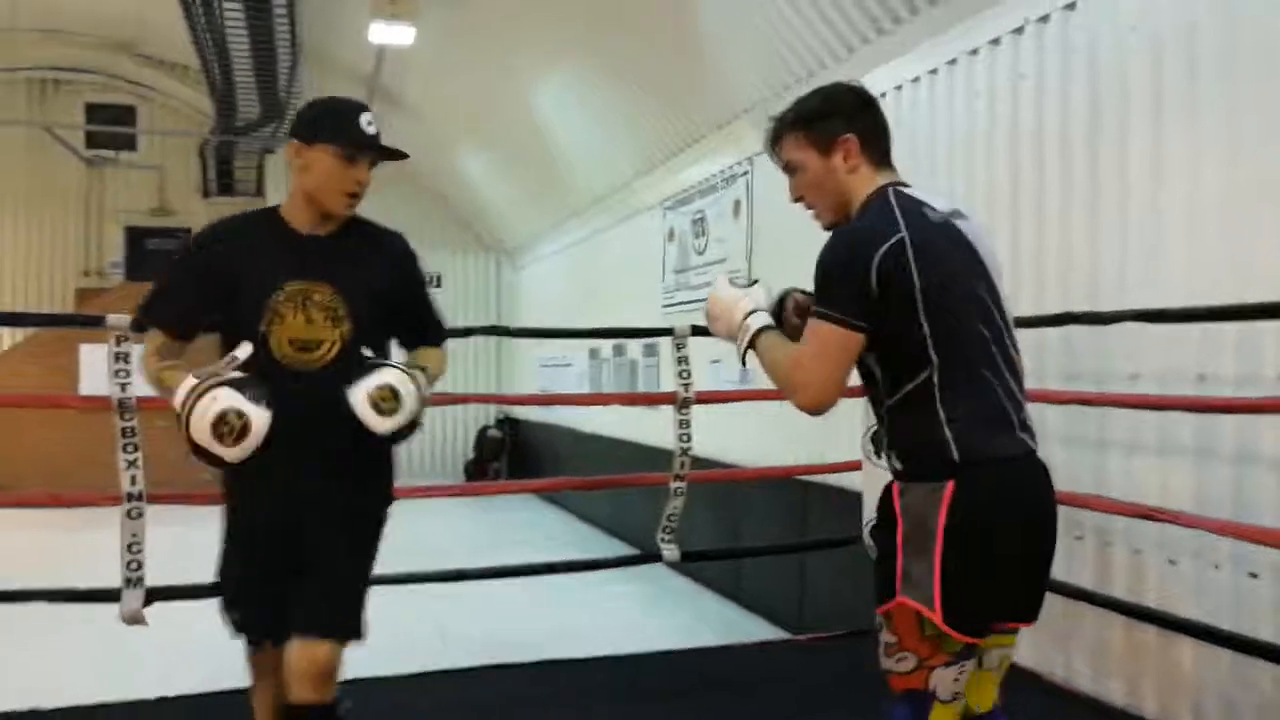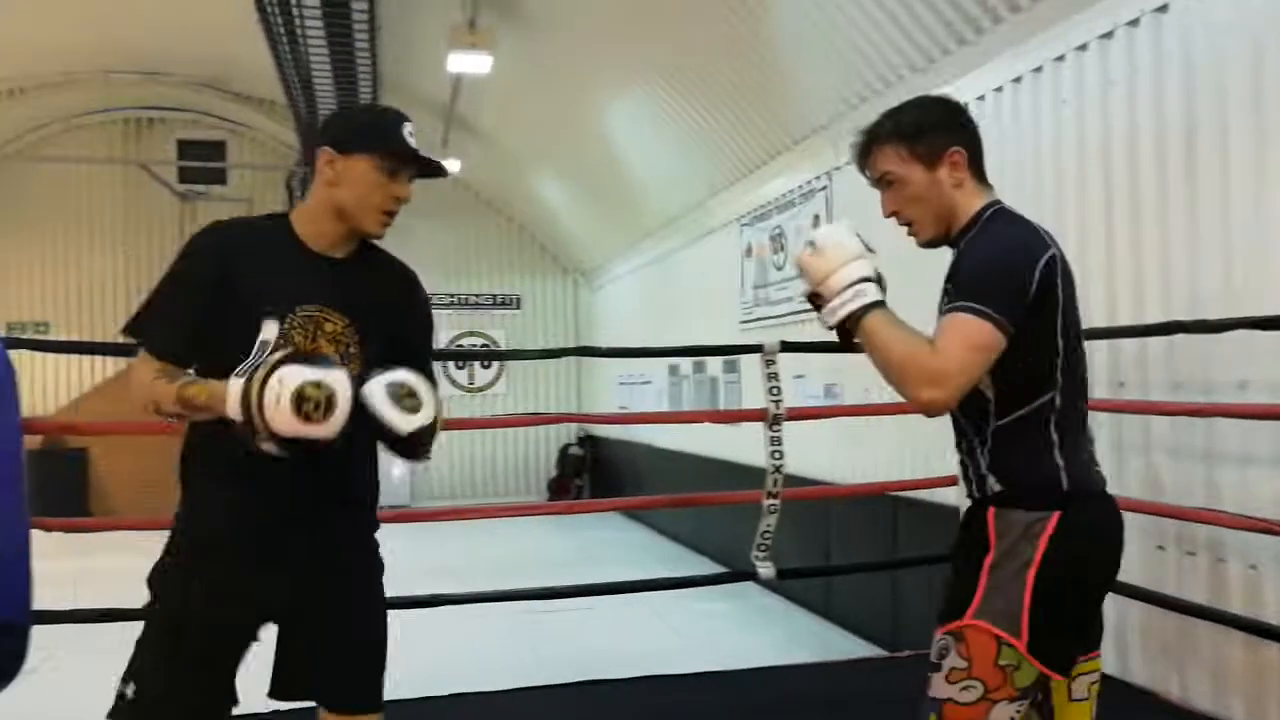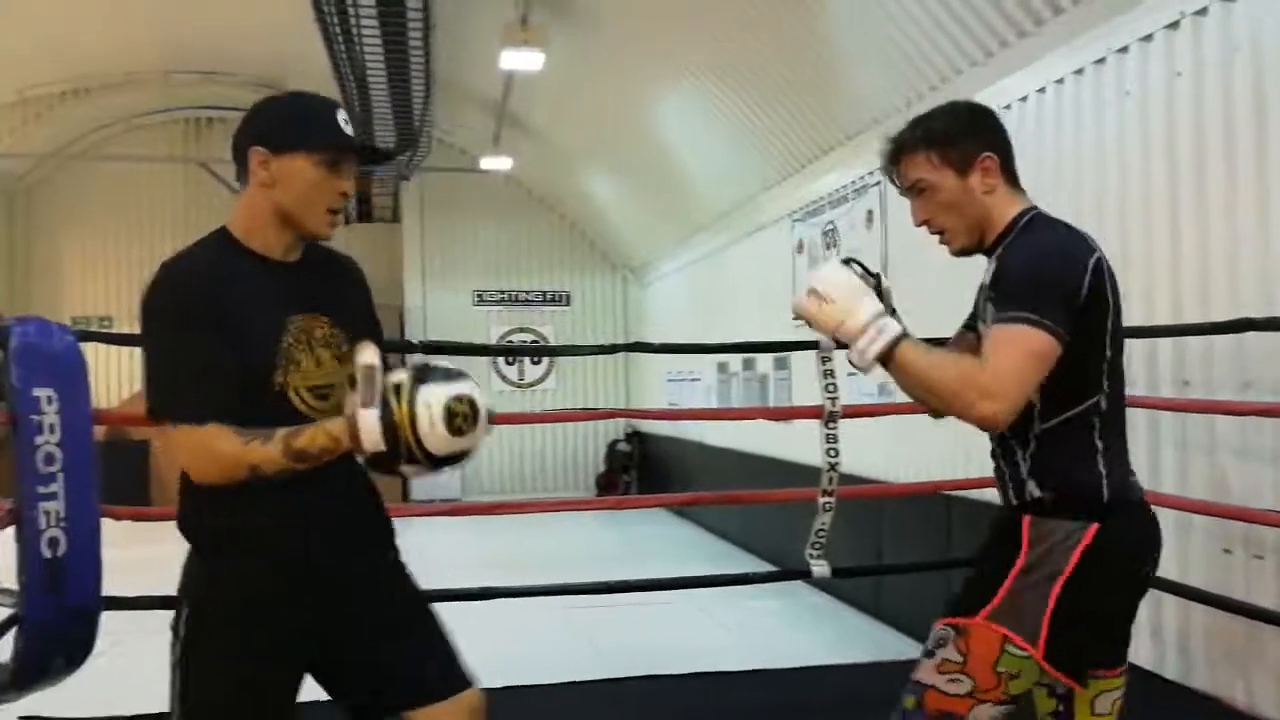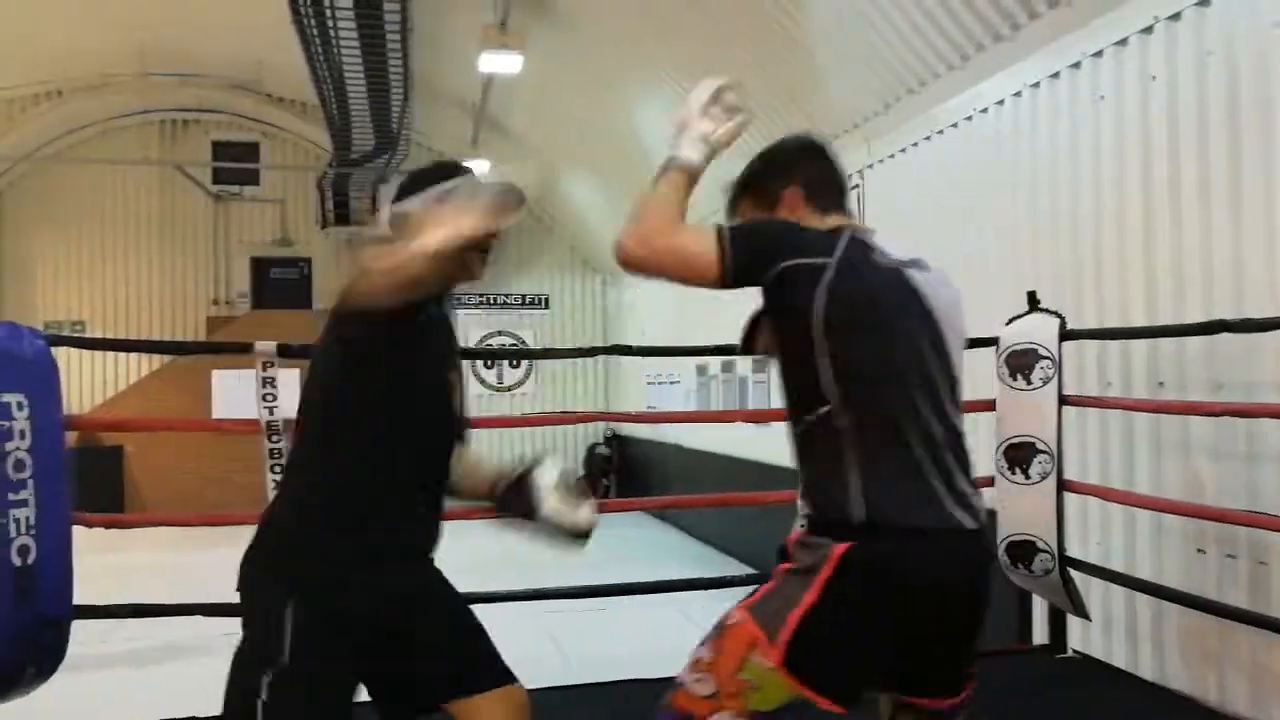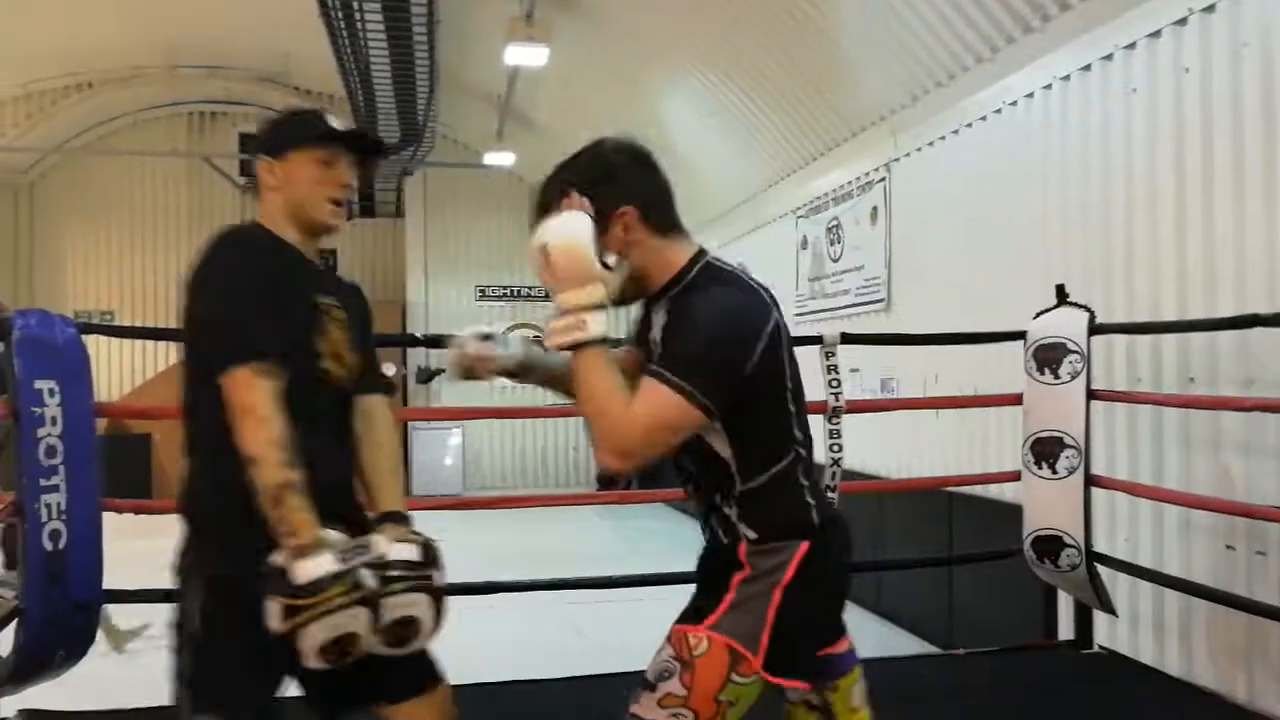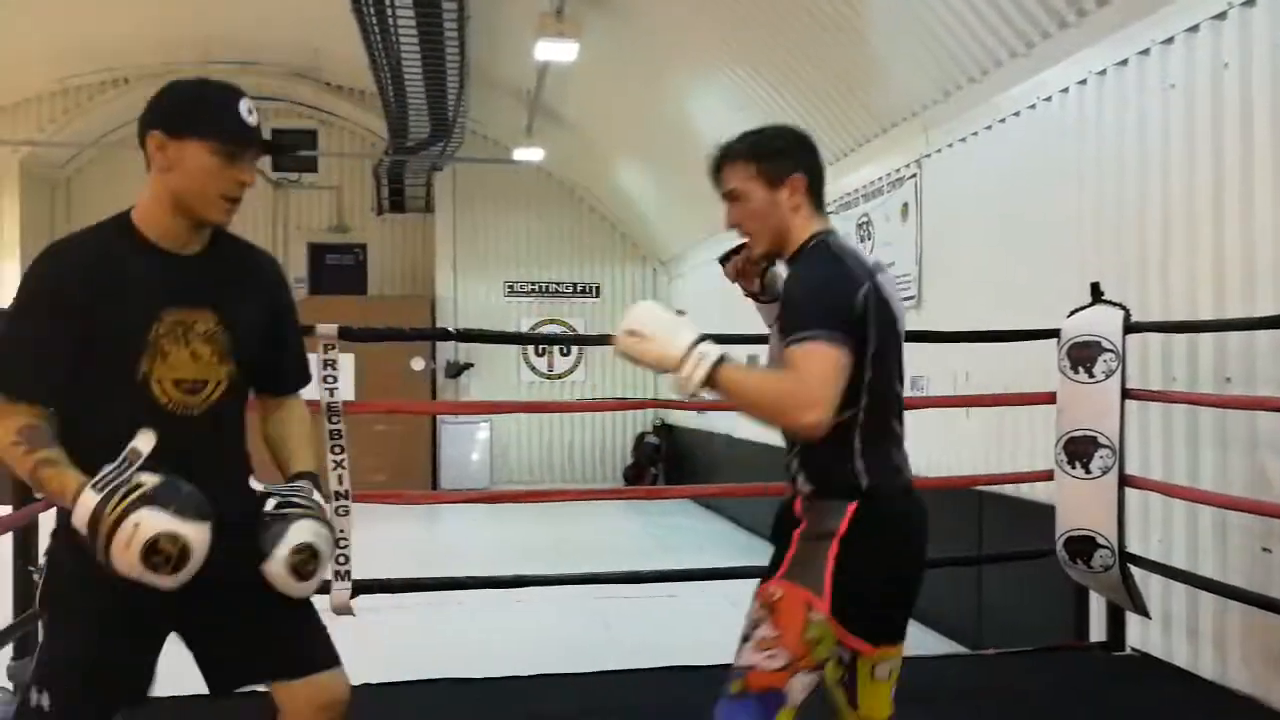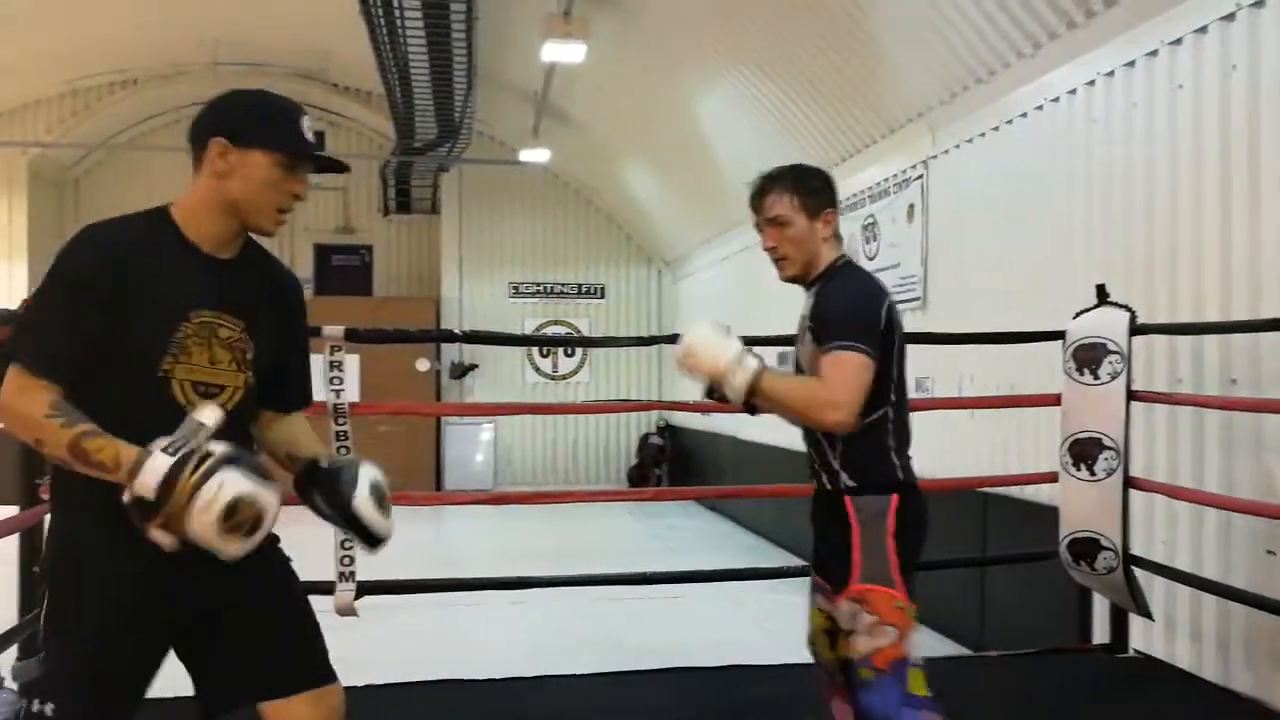
dt=0.4s
person 1, frame 1
left shoulder: (386, 254)
right shoulder: (229, 246)
left elbow: (429, 348)
right elbow: (159, 347)
left wrist: (410, 381)
right wrist: (191, 390)
left hip: (347, 485)
right hip: (258, 486)
left knee: (311, 663)
right knee: (269, 656)
person 1, frame 2
left shoulder: (397, 288)
right shoulder: (225, 252)
left elbow: (416, 399)
right elbow: (148, 379)
left wrist: (410, 416)
right wrist: (239, 397)
left hip: (338, 540)
right hip: (220, 534)
person 1, frame 3
left shoulder: (342, 277)
right shoulder: (192, 285)
right elbow: (203, 455)
left wrist: (414, 426)
right wrist: (358, 430)
left hip: (357, 552)
right hip: (241, 574)
person 1, frame 4
left shoulder: (423, 317)
right shoulder: (408, 297)
right elbow: (390, 276)
left wrist: (510, 485)
right wrist: (443, 237)
left hip: (397, 569)
right hip: (314, 573)
person 1, frame 5
left shoulder: (342, 295)
right shoulder: (239, 261)
left elbow: (370, 410)
right elbow: (256, 413)
left wrist: (394, 528)
right wrist: (309, 552)
left hip: (329, 544)
right hip: (237, 553)
person 1, frame 6
left shoulder: (255, 275)
right shoulder: (74, 271)
left elbow: (282, 398)
left wrist: (302, 489)
right wrist: (91, 503)
left hip: (227, 525)
right hip: (112, 542)
person 1, frame 7
left shoulder: (274, 288)
right shoulder: (106, 257)
left wrist: (323, 475)
right wrist: (143, 470)
left hip: (231, 540)
right hip: (107, 546)
person 2, frame 1
left shoulder: (859, 243)
right shoulder: (957, 227)
left elbow: (810, 390)
left wrist: (750, 322)
right wrist: (826, 326)
left hip: (951, 498)
right hip: (1022, 486)
person 2, frame 2
left shoulder: (999, 248)
right shoulder: (1004, 249)
left elbow: (933, 385)
right elbow: (935, 389)
left wrist: (853, 295)
right wrist: (860, 305)
left hip: (1033, 527)
right hip: (1067, 523)
person 2, frame 3
left shoulder: (1047, 254)
right shoulder: (1017, 265)
left elbow: (990, 400)
right elbow: (943, 391)
left wrist: (871, 329)
right wrist: (874, 324)
left hip: (1069, 538)
right hip: (1093, 535)
person 2, frame 4
left shoulder: (798, 256)
right shoulder: (931, 285)
left elbow: (640, 246)
left wrist: (688, 152)
left hip: (867, 559)
right hip: (960, 552)
person 2, frame 5
left shoulder: (722, 313)
right shoulder: (674, 297)
left elbow: (618, 448)
right elbow: (617, 383)
left wrist: (578, 306)
right wrist: (514, 358)
left hip: (778, 562)
right hip: (775, 554)
person 2, frame 6
left shoulder: (820, 274)
right shoulder: (851, 270)
left elbow: (809, 410)
left wrist: (692, 354)
right wrist: (767, 292)
left hip: (847, 524)
right hip: (889, 520)
person 2, frame 7
left shoulder: (850, 295)
right shoulder: (832, 297)
left elbow: (836, 409)
right elbow: (809, 405)
left wrist: (738, 368)
right wrist: (744, 382)
left hip: (873, 510)
right hip: (844, 506)
right knee: (830, 650)
